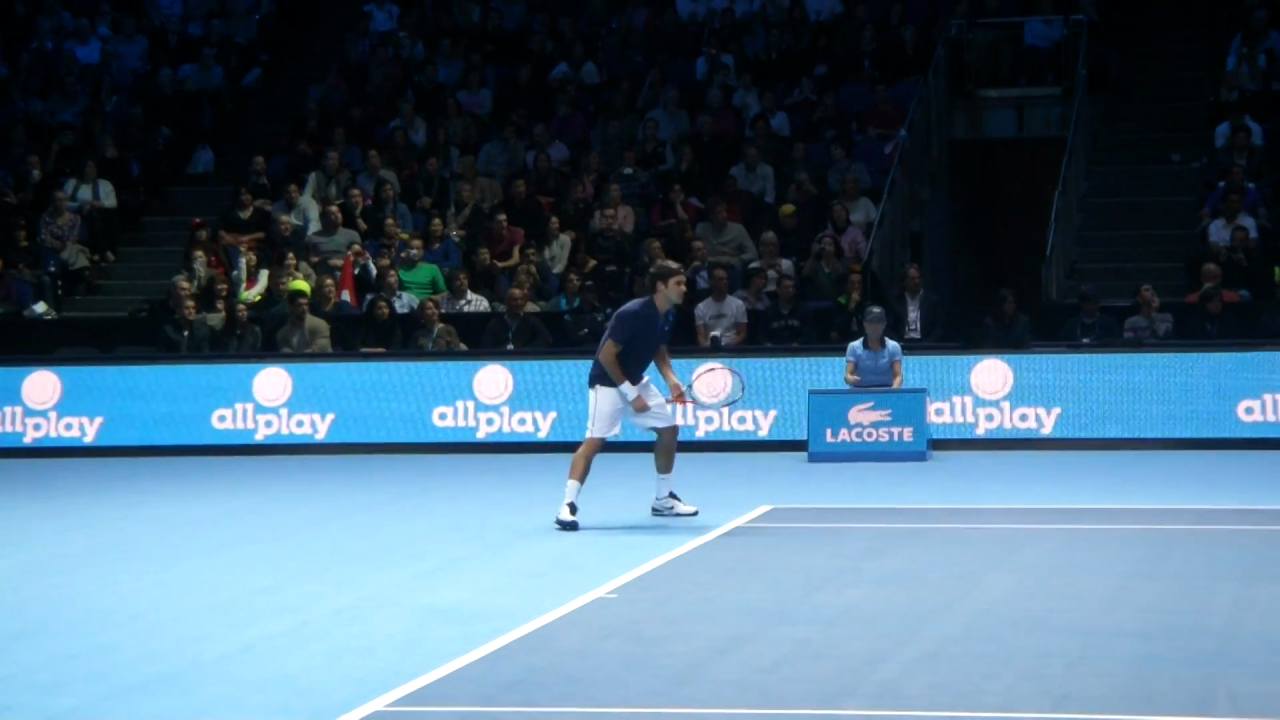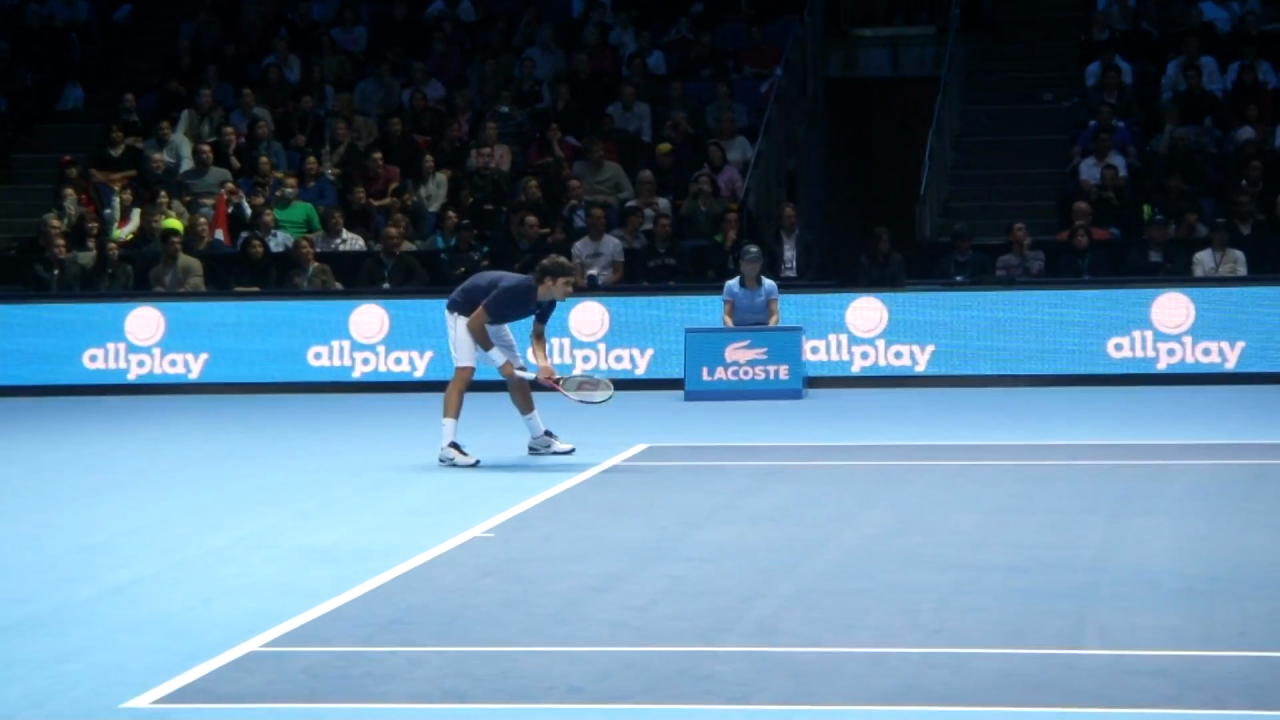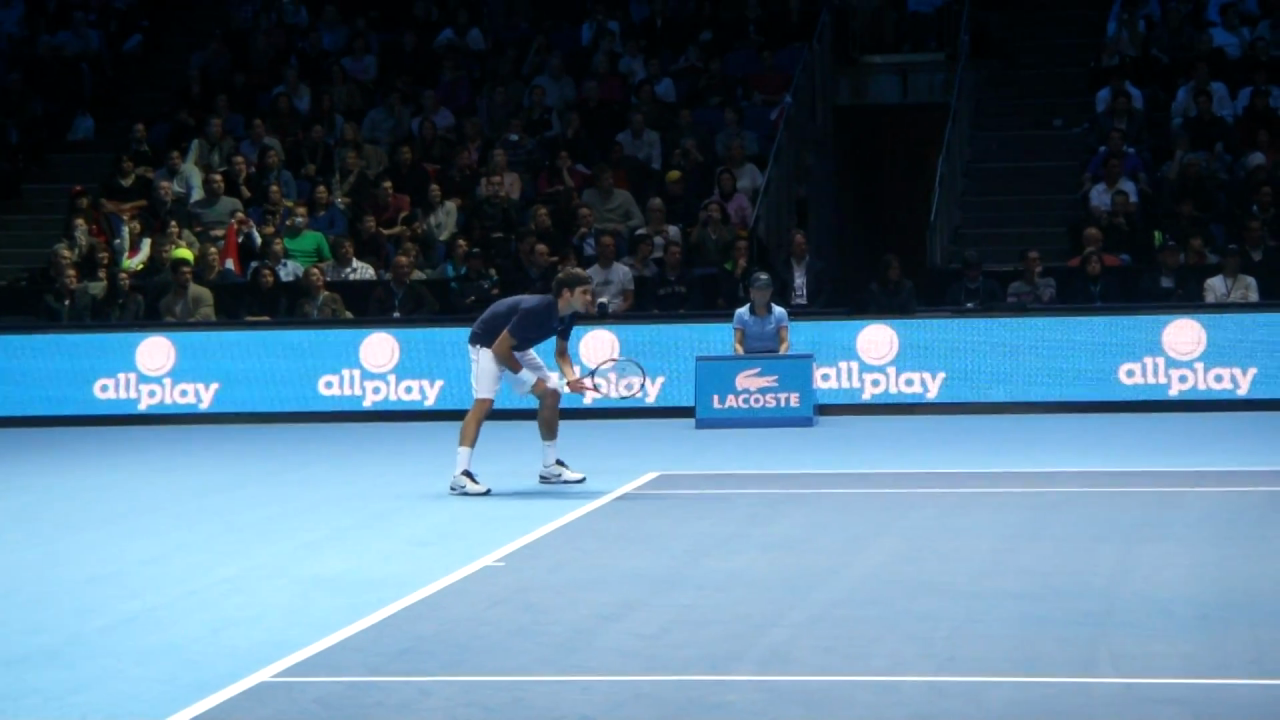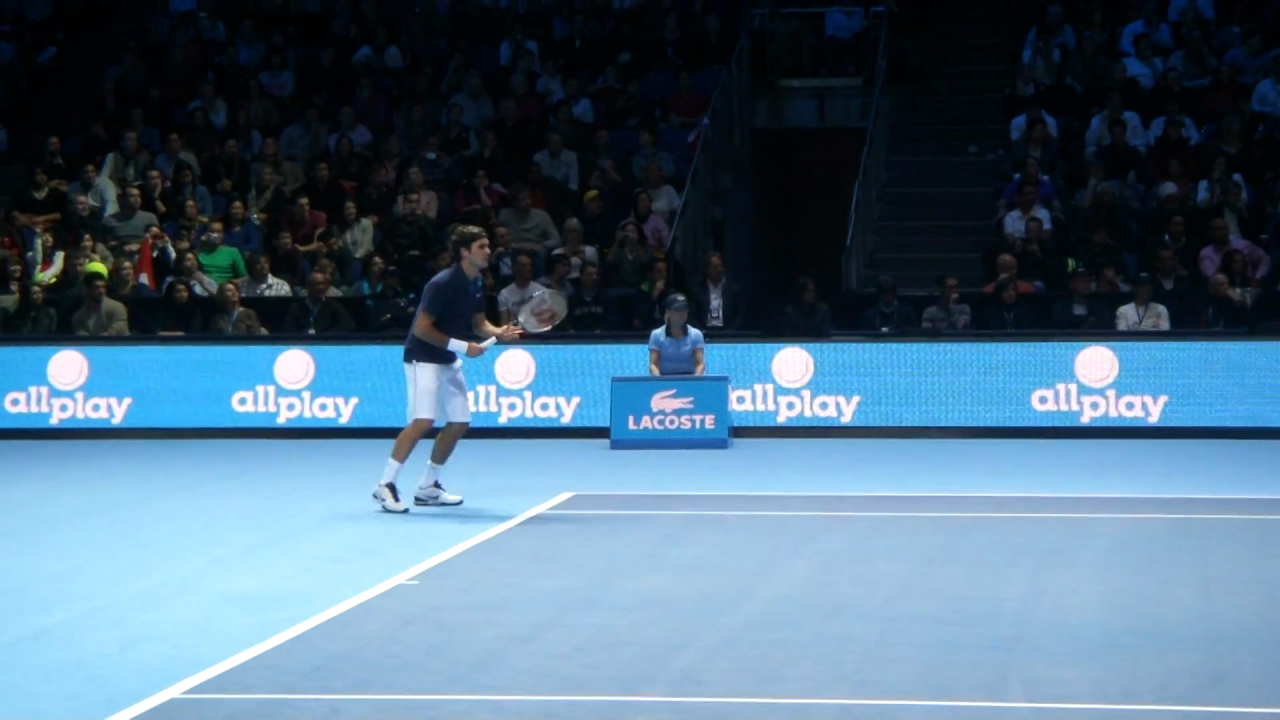
dt=0.7s
person 1, frame 1
left shoulder: (667, 315)
right shoulder: (632, 314)
right elbow: (606, 355)
left wrist: (672, 379)
right wrist: (629, 394)
left hip: (637, 382)
right hip: (609, 383)
left knee: (669, 429)
right knee: (595, 441)
left ankle: (663, 499)
right ankle: (567, 506)
person 1, frame 2
left shoulder: (547, 302)
right shoulder: (513, 290)
left elbow: (537, 335)
right elbow: (474, 323)
left wrist: (543, 365)
right wrist: (500, 361)
left hip: (492, 317)
right hip: (465, 312)
left knee: (517, 373)
right knee: (465, 372)
left ankle: (539, 437)
right ankle: (448, 447)
person 1, frame 3
left shoulder: (568, 315)
right shoulder: (534, 310)
left elbow: (561, 352)
right elbow: (499, 349)
left wrist: (571, 378)
right wrist: (531, 380)
left hip: (517, 347)
right hip: (488, 344)
left knee: (551, 394)
right knee: (484, 403)
left ankle: (550, 467)
right ankle: (461, 475)
person 1, frame 4
left shoulder: (477, 284)
right shoulder: (442, 283)
left elbow: (478, 323)
right elbow: (421, 328)
left wrist: (496, 332)
right wrist: (461, 346)
left hip: (449, 361)
right hip: (423, 359)
left knee: (458, 424)
right knee: (422, 422)
left ankle: (426, 487)
right ankle: (385, 486)
